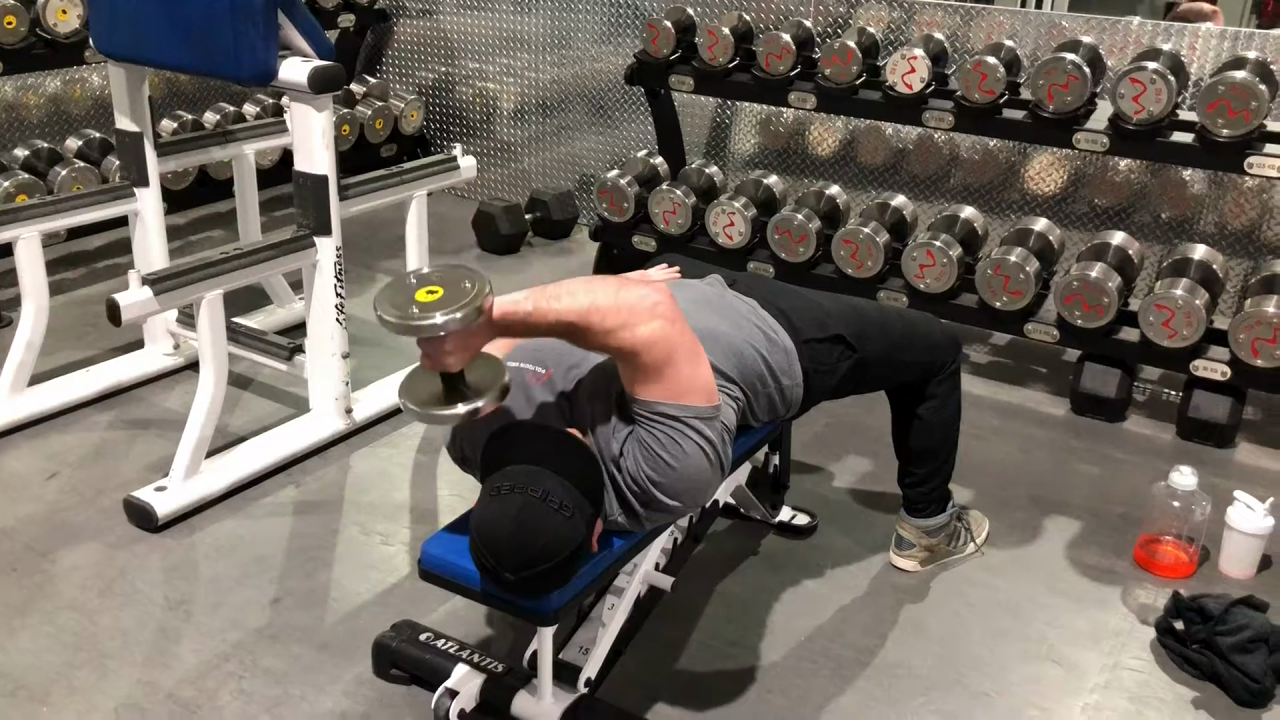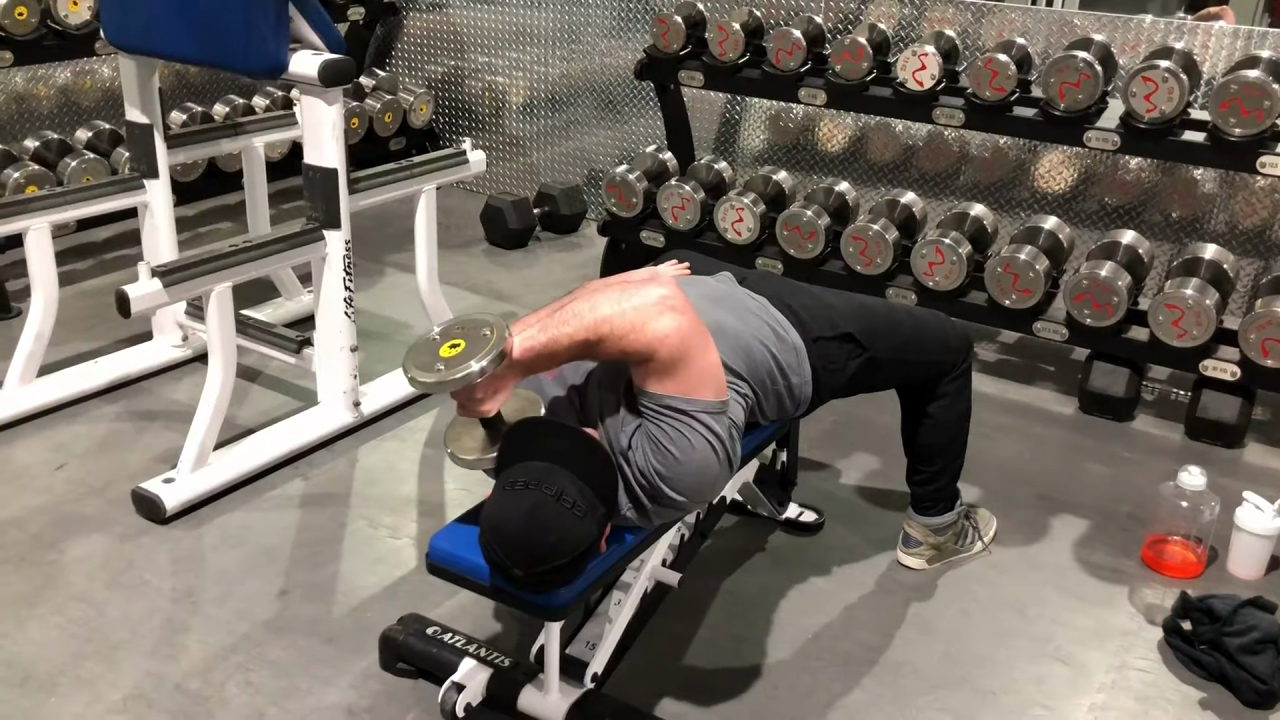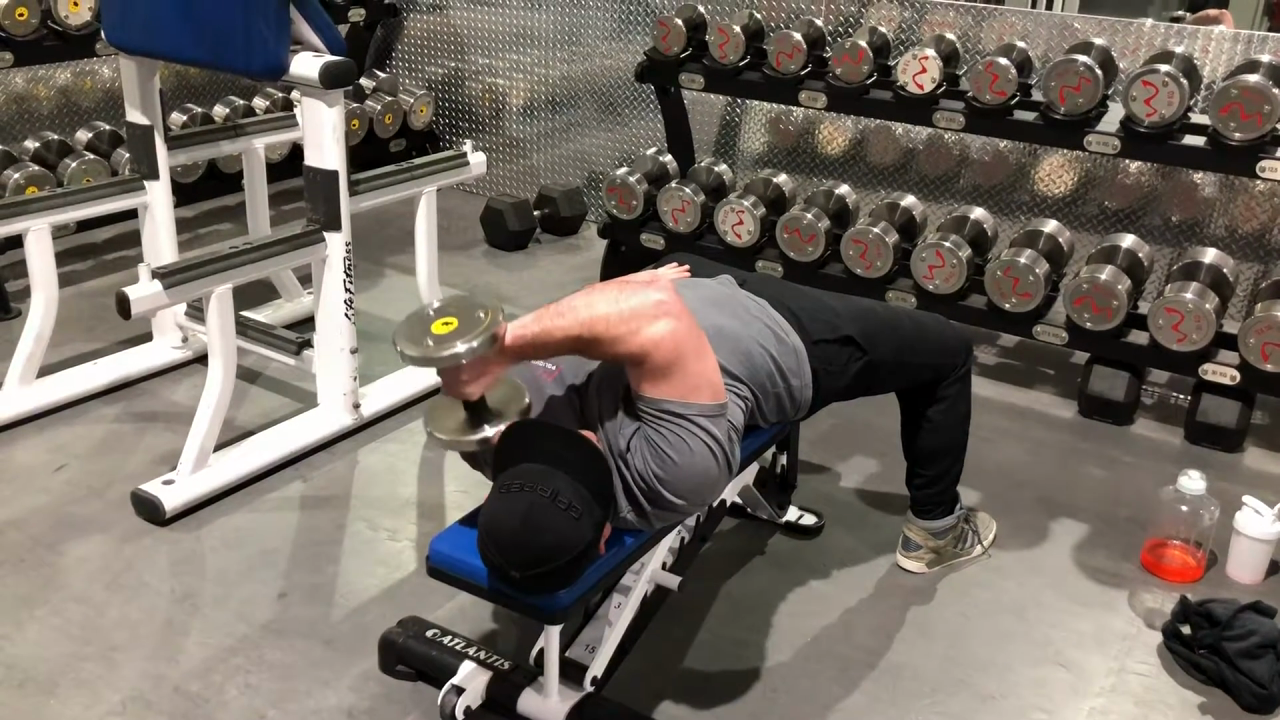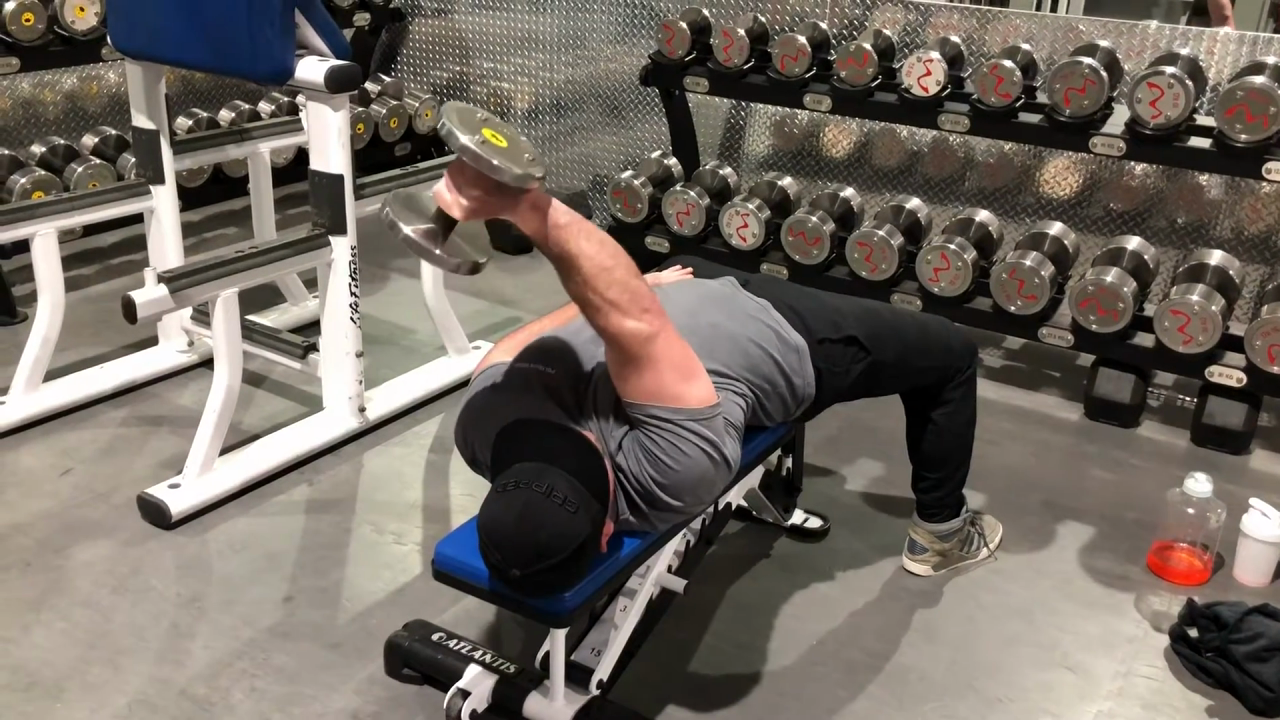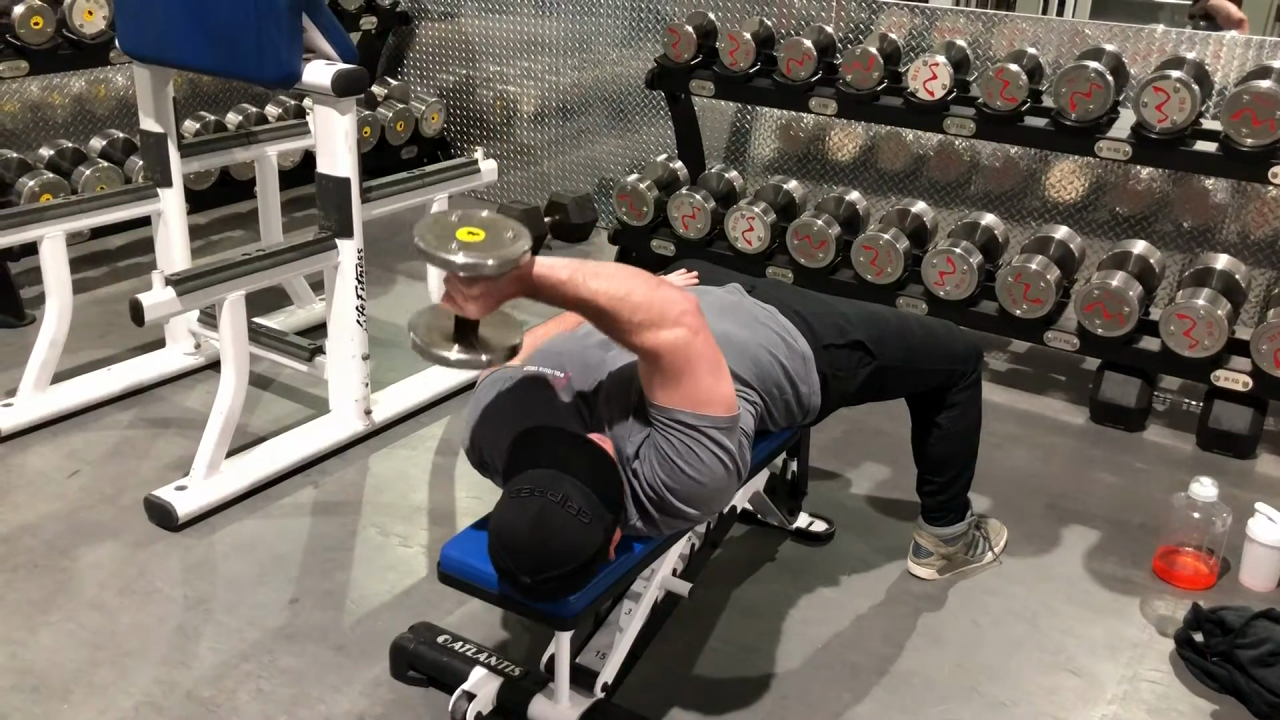
dt=1s
person 1, frame 1
left shoulder: (472, 430)
right shoulder: (666, 475)
left elbow: (496, 343)
right elbow: (648, 314)
right wrist: (485, 317)
right knee: (935, 348)
right ankle: (927, 526)
person 1, frame 2
left shoulder: (497, 425)
right shoulder: (677, 470)
right elbow: (662, 312)
left wrist: (629, 278)
right wrist: (511, 363)
right knee: (946, 347)
right ankle: (934, 525)
person 1, frame 3
right shoulder: (676, 473)
left elbow: (514, 339)
right elbow: (658, 317)
left wrist: (623, 284)
right wrist: (500, 349)
right knee: (947, 352)
right ankle: (933, 530)
person 1, frame 4
left shoulder: (481, 425)
right shoulder: (673, 473)
left elbow: (508, 349)
right elbow: (635, 322)
left wrist: (612, 291)
right wrist: (522, 207)
right knee: (951, 354)
right ankle: (939, 533)
person 1, frame 5
left shoulder: (490, 429)
right shoulder: (680, 482)
left elbow: (509, 353)
right elbow: (672, 324)
left wrist: (603, 304)
right wrist: (518, 276)
right knee: (957, 357)
right ankle: (945, 536)
